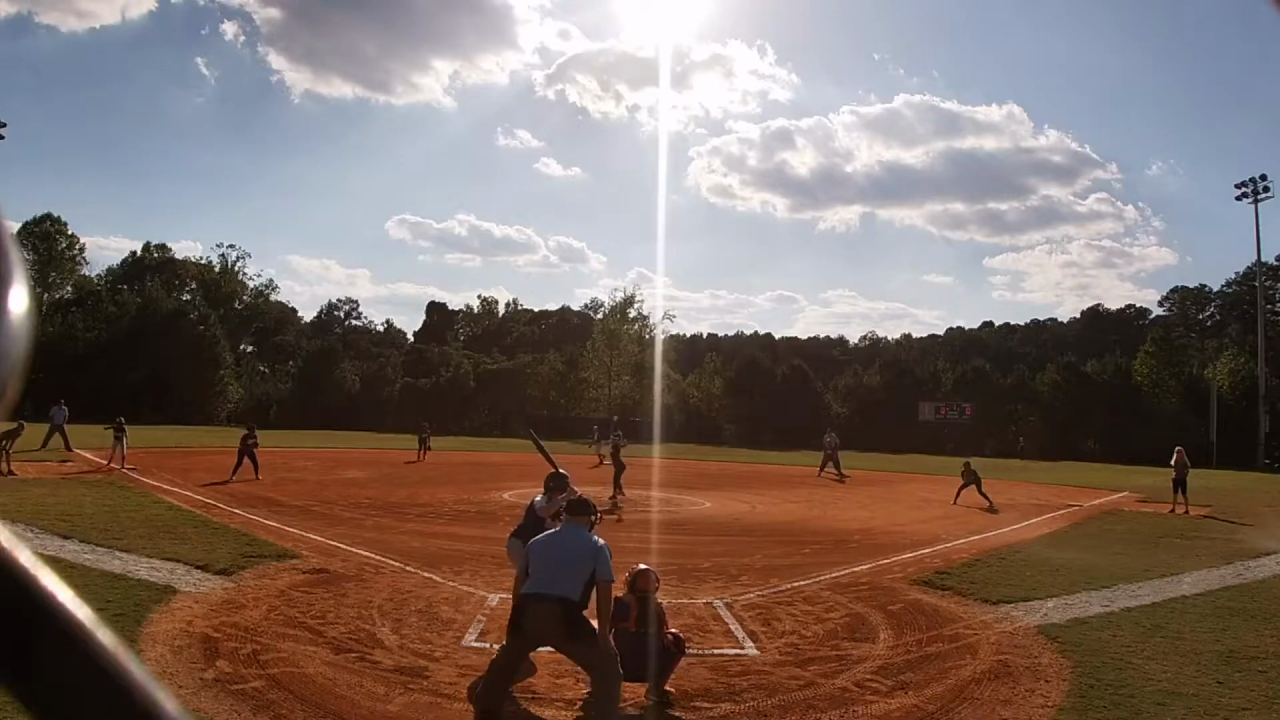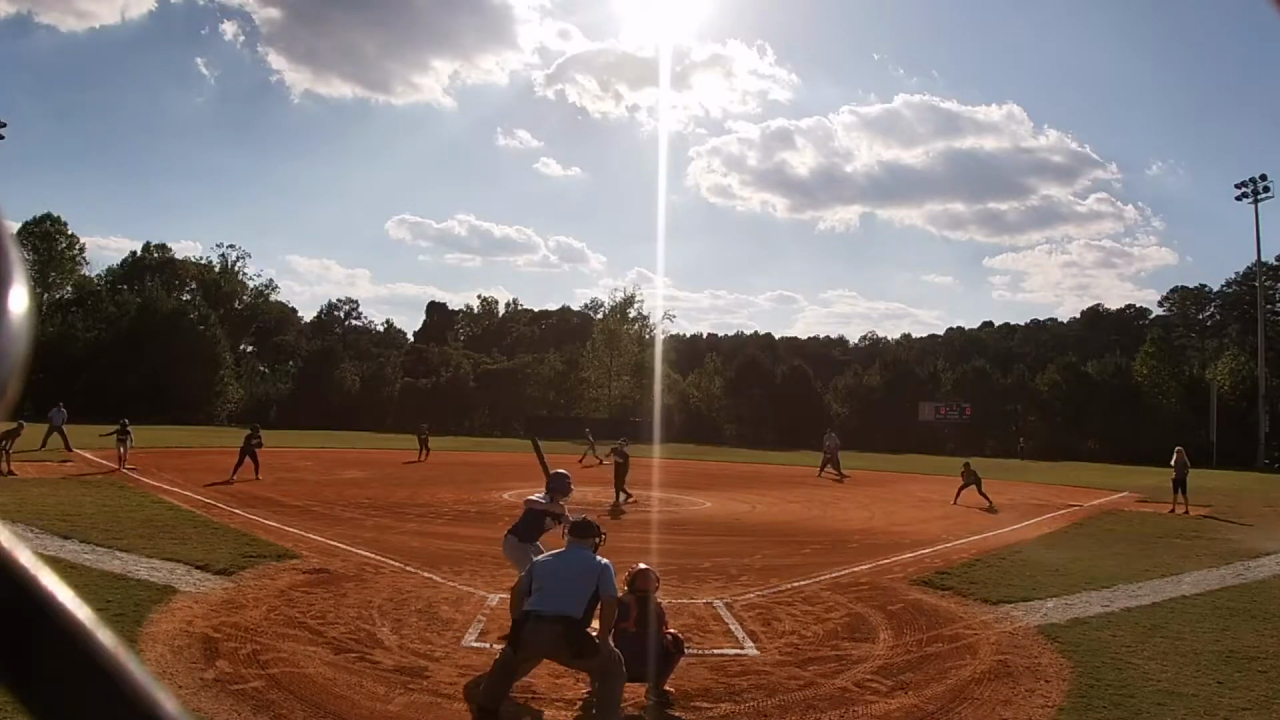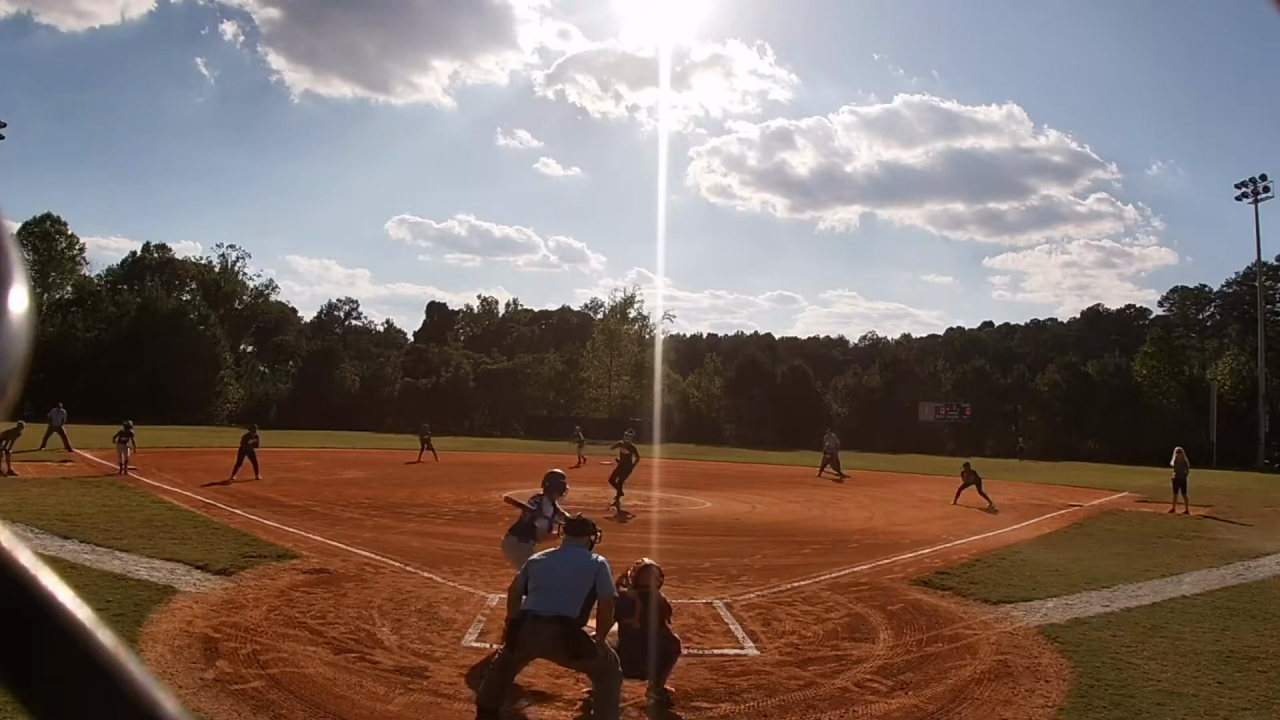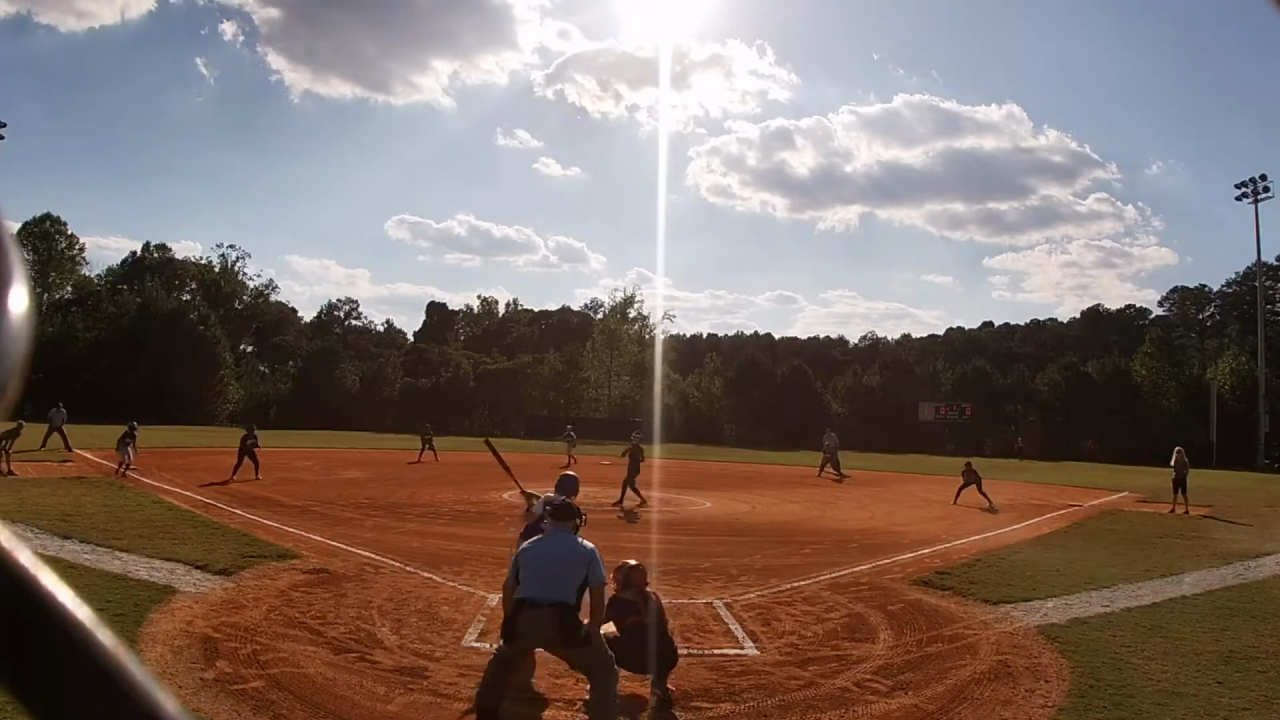
dt=0.3s
person 1, frame 1
left shoulder: (538, 540)
right shoulder: (596, 545)
left elbow: (520, 581)
right elbow: (604, 588)
right wrist: (603, 628)
left hip: (528, 612)
right hip: (564, 616)
left knee: (507, 659)
right knee: (606, 664)
person 1, frame 2
left shoulder: (542, 560)
right shoulder: (601, 565)
left elbow: (517, 593)
right elbow: (610, 603)
left wrist: (519, 631)
right wrist: (603, 638)
left hip: (529, 631)
right hip: (566, 635)
left knee: (508, 658)
right knee: (611, 665)
person 1, frame 3
left shoulder: (538, 558)
right shoulder: (597, 563)
left elbow: (514, 592)
right elbow: (607, 602)
right wrist: (600, 638)
left hip: (526, 632)
right hip: (563, 635)
left knee: (506, 657)
right knee: (608, 666)
person 1, frame 4
left shoulder: (528, 547)
right shoulder: (586, 549)
left elbow: (509, 589)
right elbow: (597, 593)
left wrist: (512, 624)
right wrist: (594, 631)
left hip: (522, 619)
right hip: (560, 621)
left knee: (503, 659)
right knee: (603, 669)
